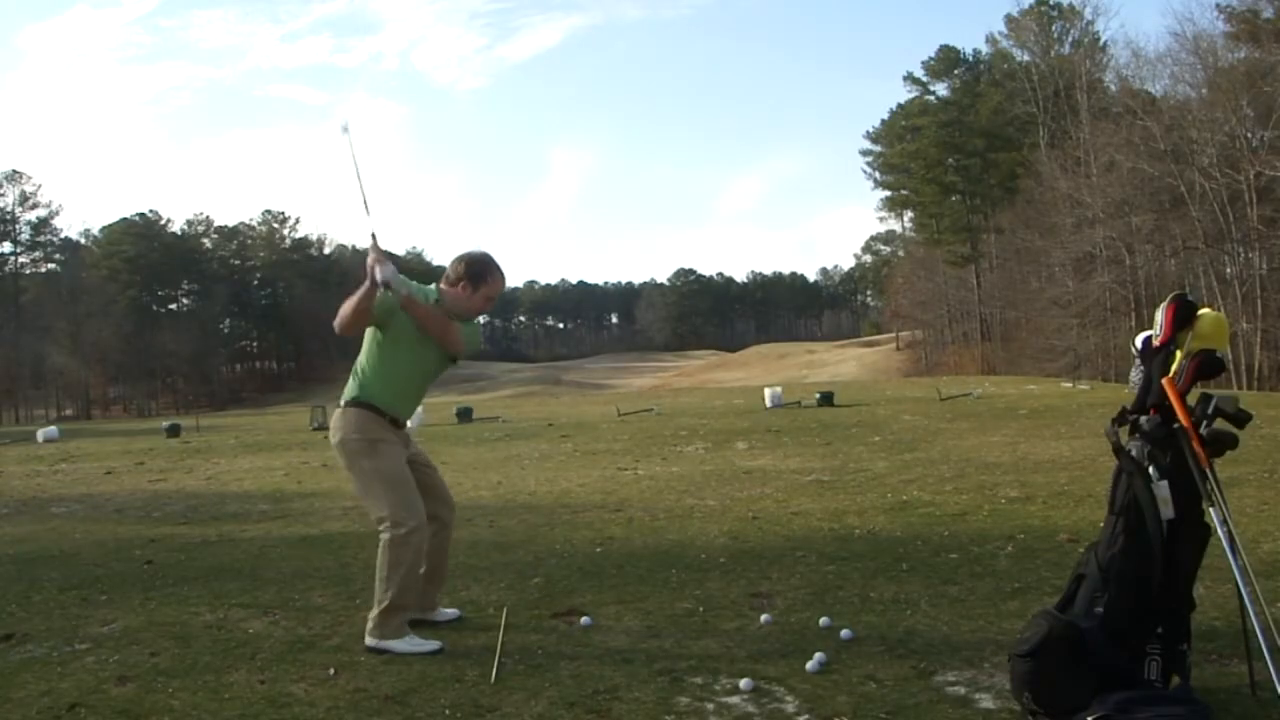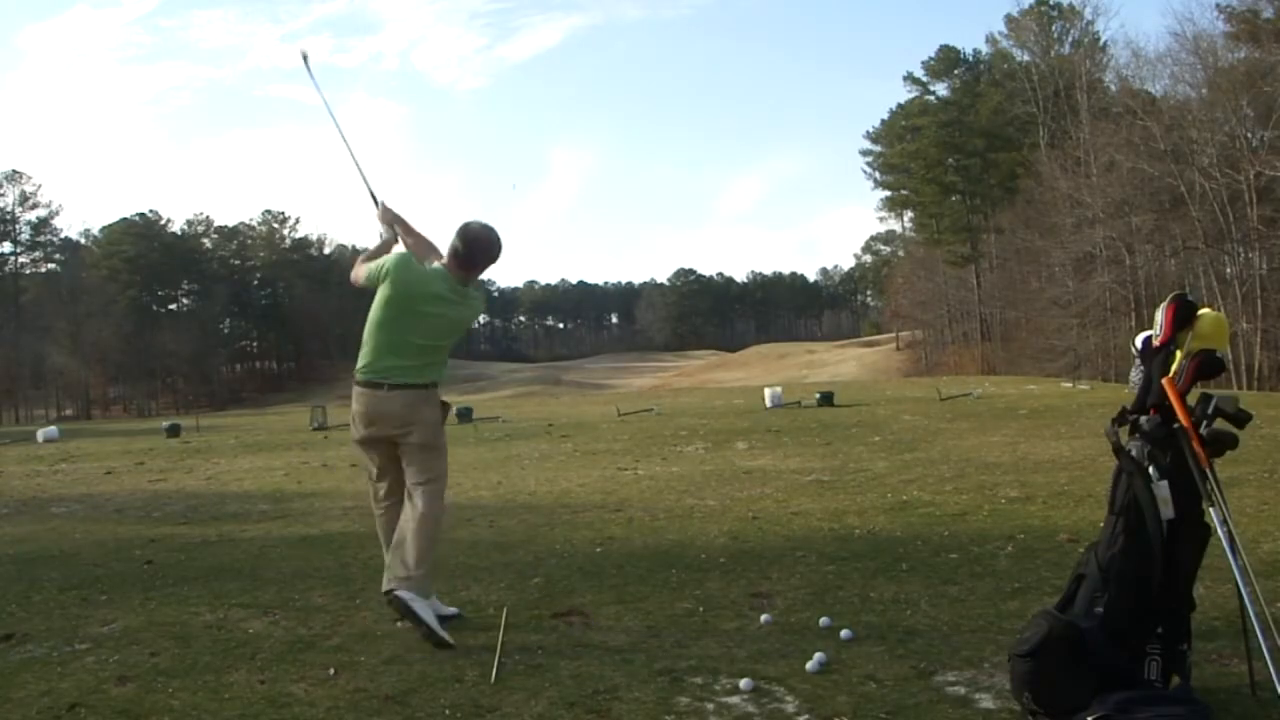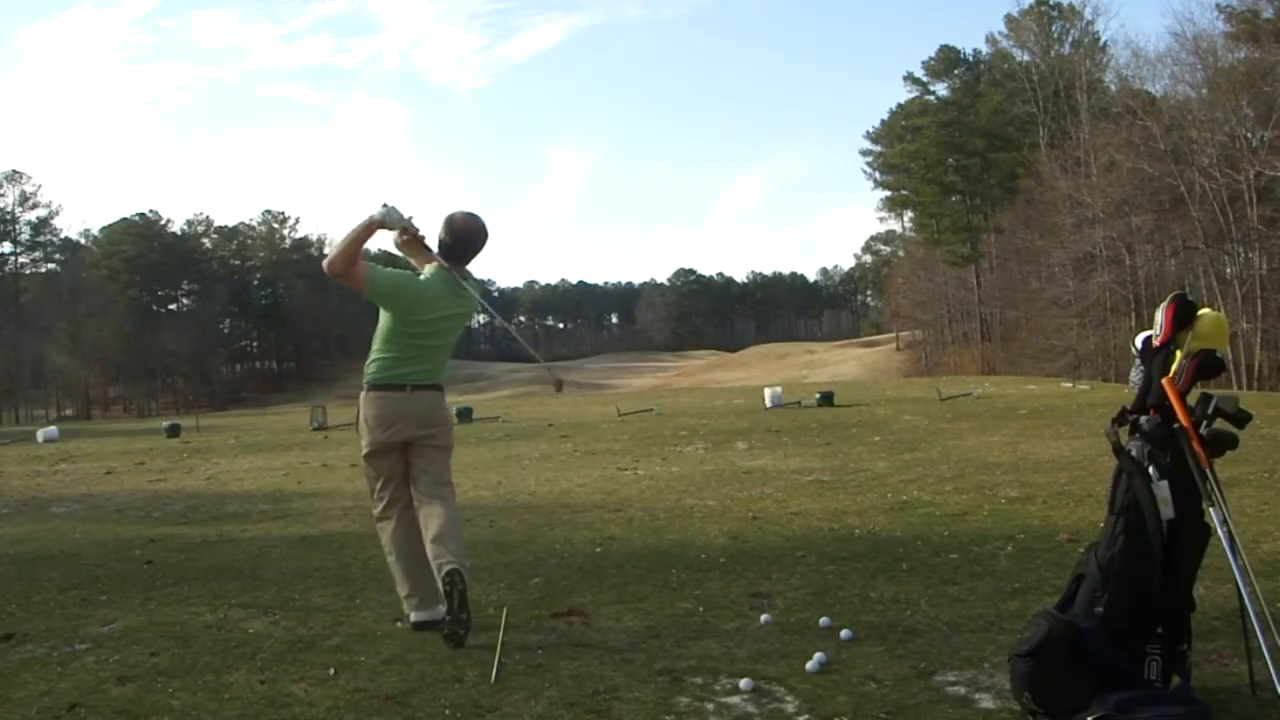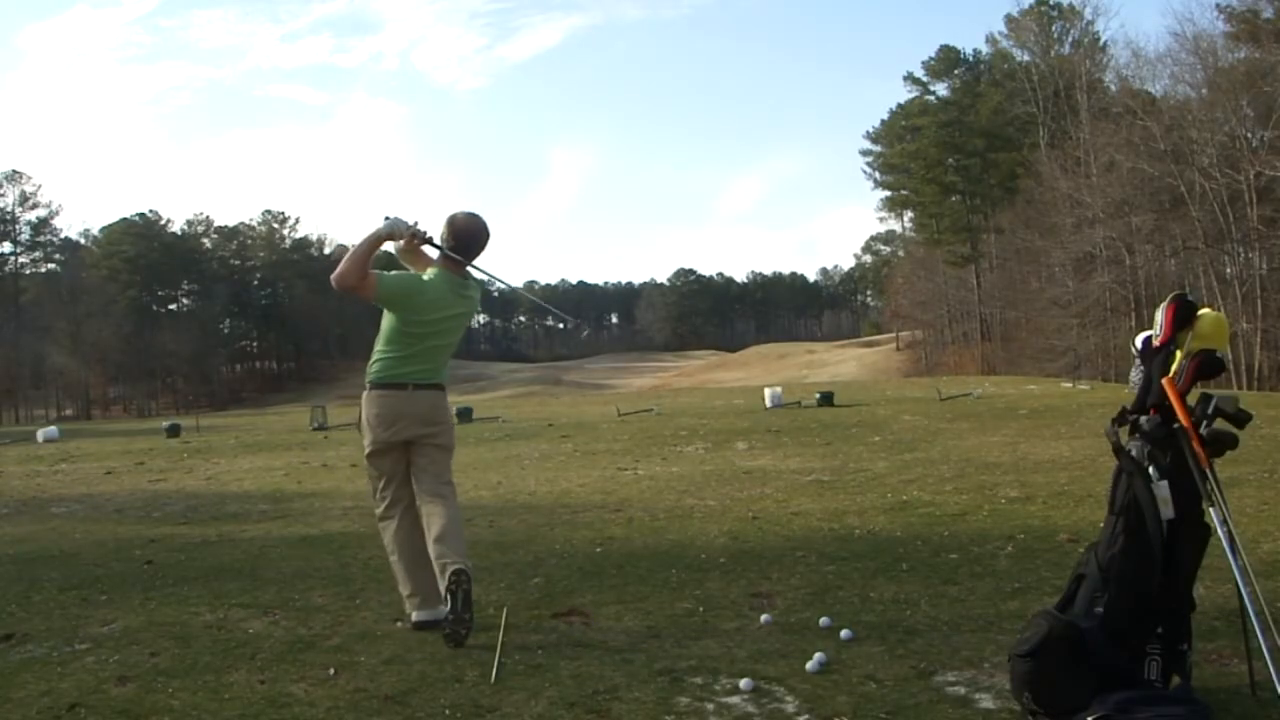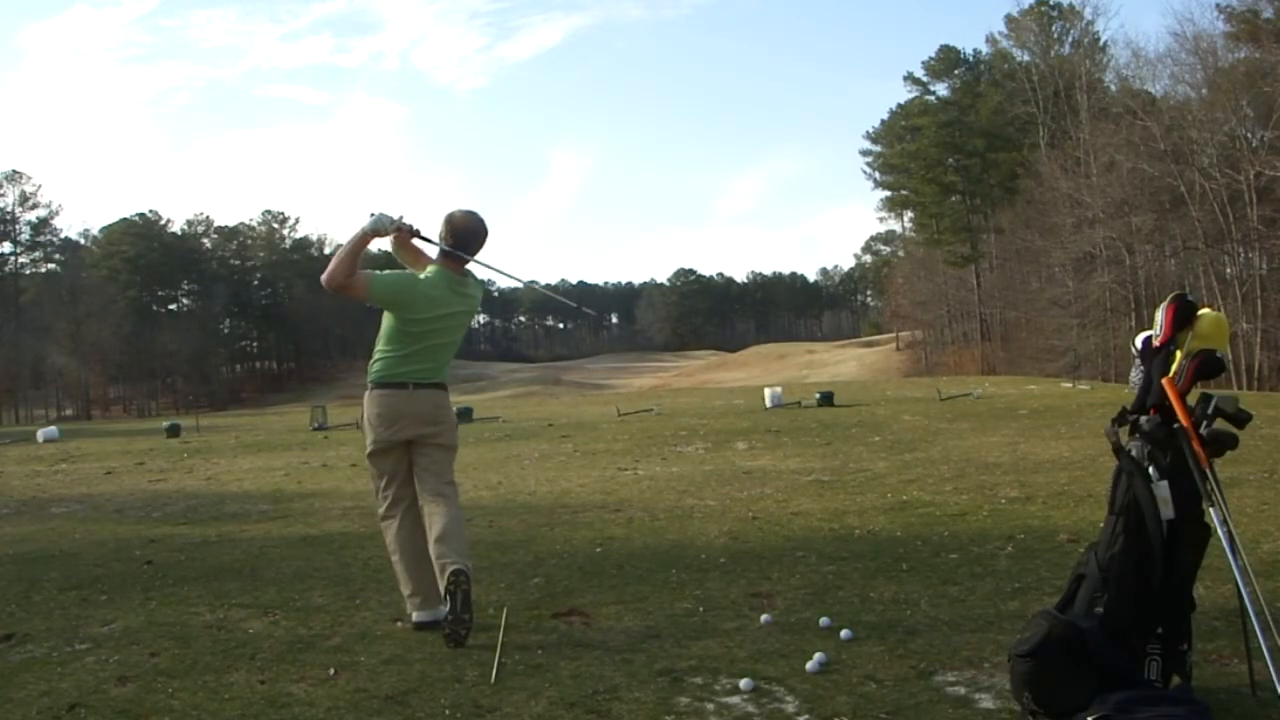
dt=0.3s
person 1, frame 1
left shoulder: (467, 333)
right shoulder: (394, 296)
left elbow: (438, 327)
right elbow: (345, 324)
left wrist: (402, 289)
right wrist: (372, 284)
left hip: (393, 428)
right hip: (361, 424)
left knee: (439, 512)
right knee: (406, 521)
left ankle: (419, 603)
right ankle: (386, 629)
person 1, frame 2
left shoulder: (401, 270)
right shoulder: (470, 299)
left elbow: (358, 273)
left wrist: (388, 240)
right wrist: (400, 226)
left hip: (369, 400)
right hip: (419, 402)
left knee: (389, 497)
right knee: (426, 494)
left ankle: (412, 584)
right ankle: (409, 585)
person 1, frame 3
left shoulder: (406, 288)
right shoulder: (467, 293)
left elbow: (334, 265)
right elbow: (434, 265)
left wrist: (375, 220)
right wrist: (409, 239)
left hip: (382, 404)
right hip: (429, 404)
left knee: (392, 507)
right knee: (436, 496)
left ankle: (421, 604)
right ankle: (451, 570)
person 1, frame 4
left shoulder: (412, 288)
right shoulder: (469, 291)
left elbow: (343, 279)
right elbow: (435, 268)
left wrist: (382, 233)
right wrist: (408, 247)
left hip: (384, 402)
right hip: (431, 402)
left knee: (394, 506)
right knee: (437, 494)
left ankle: (423, 603)
right ankle: (453, 569)
person 1, frame 5
left shoulder: (408, 287)
right shoulder: (471, 290)
left elbow: (332, 279)
right elbow: (432, 267)
left wrist: (369, 230)
right wrist: (402, 241)
left hip: (386, 402)
right hip: (433, 402)
left knee: (397, 506)
right knee: (439, 494)
left ankle: (423, 604)
right ankle: (454, 570)
